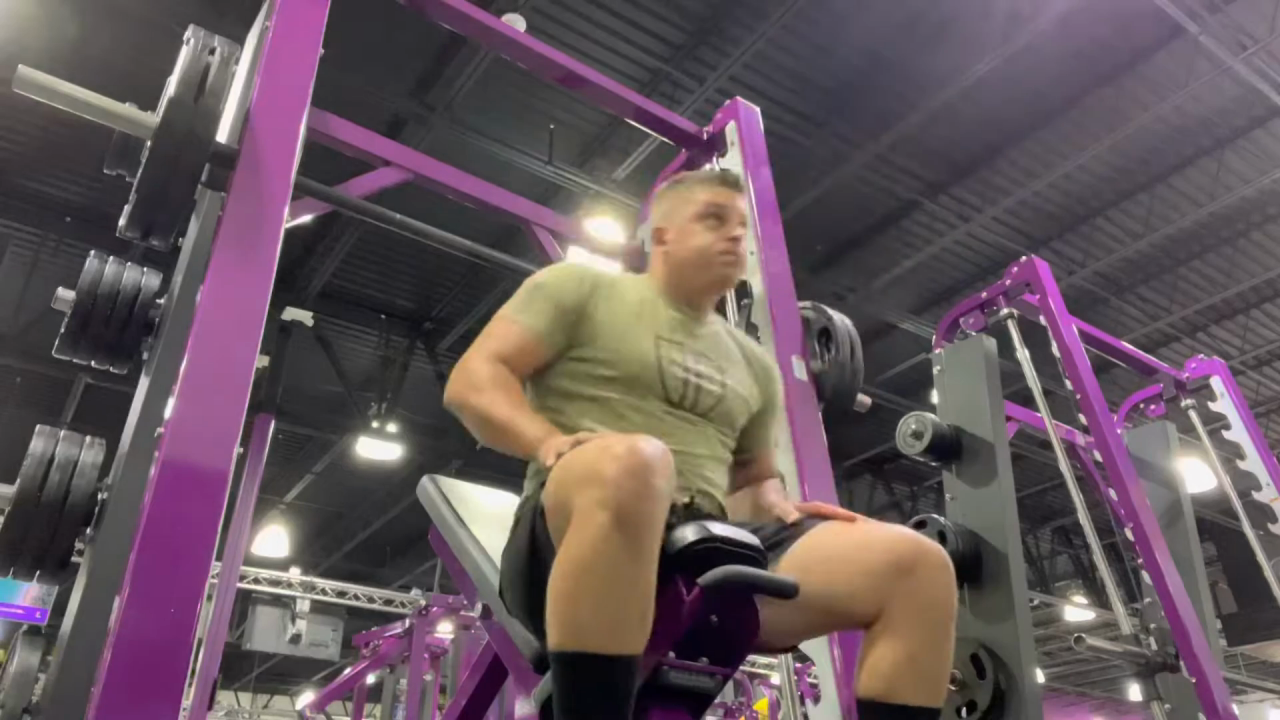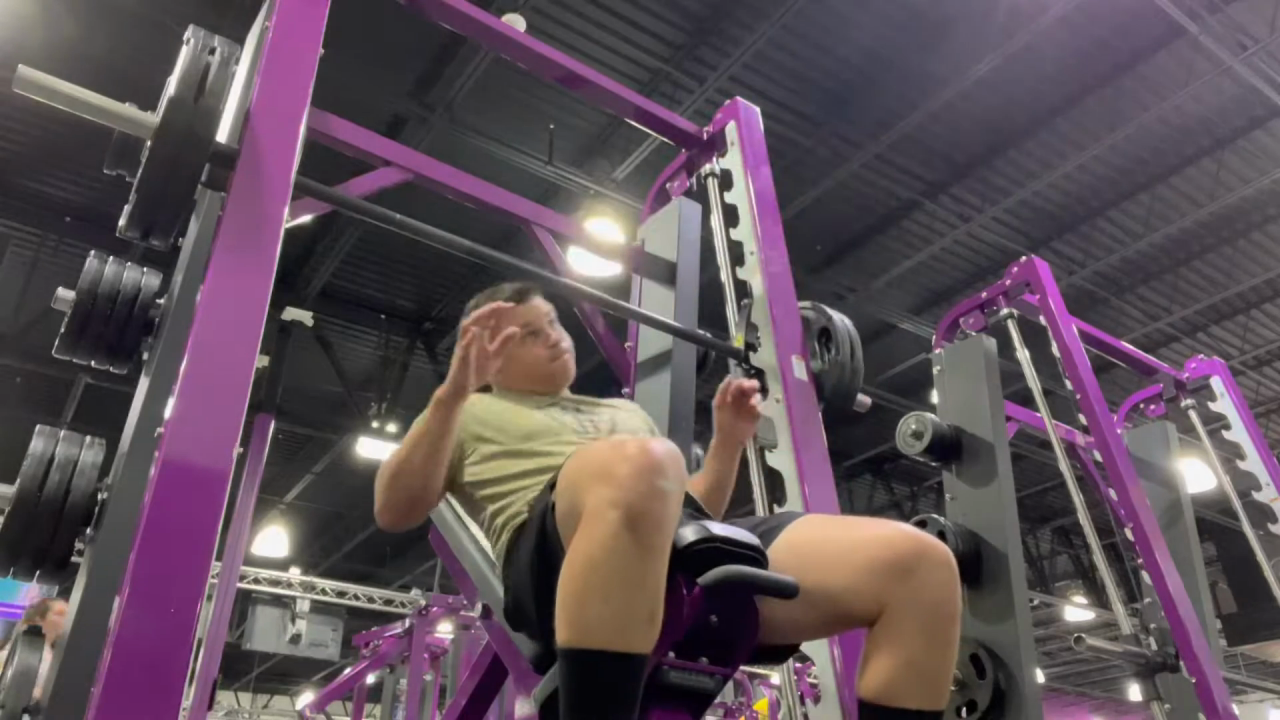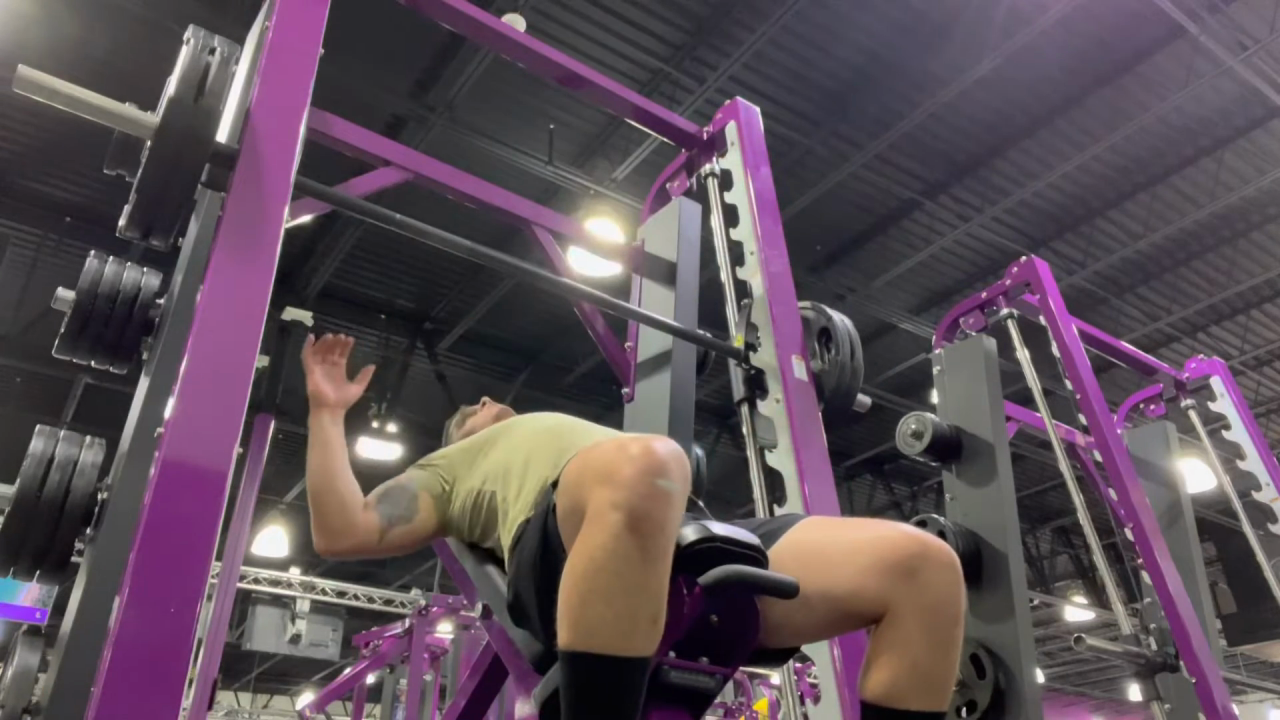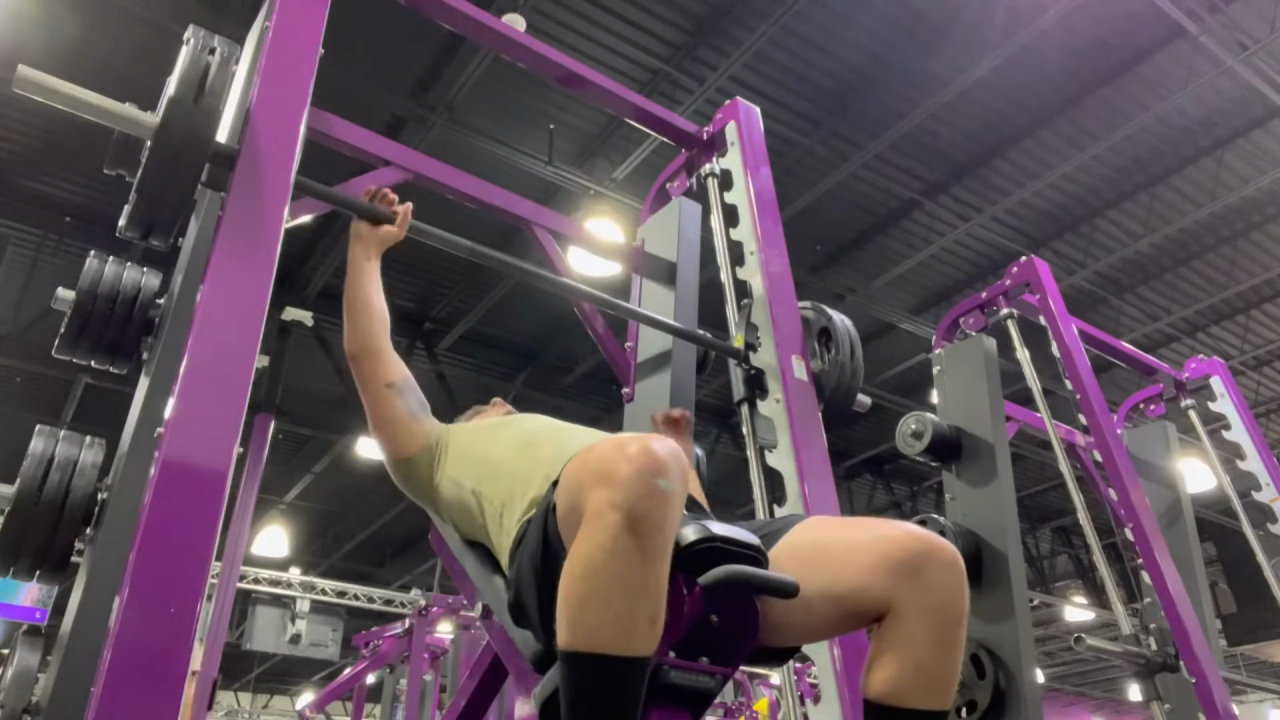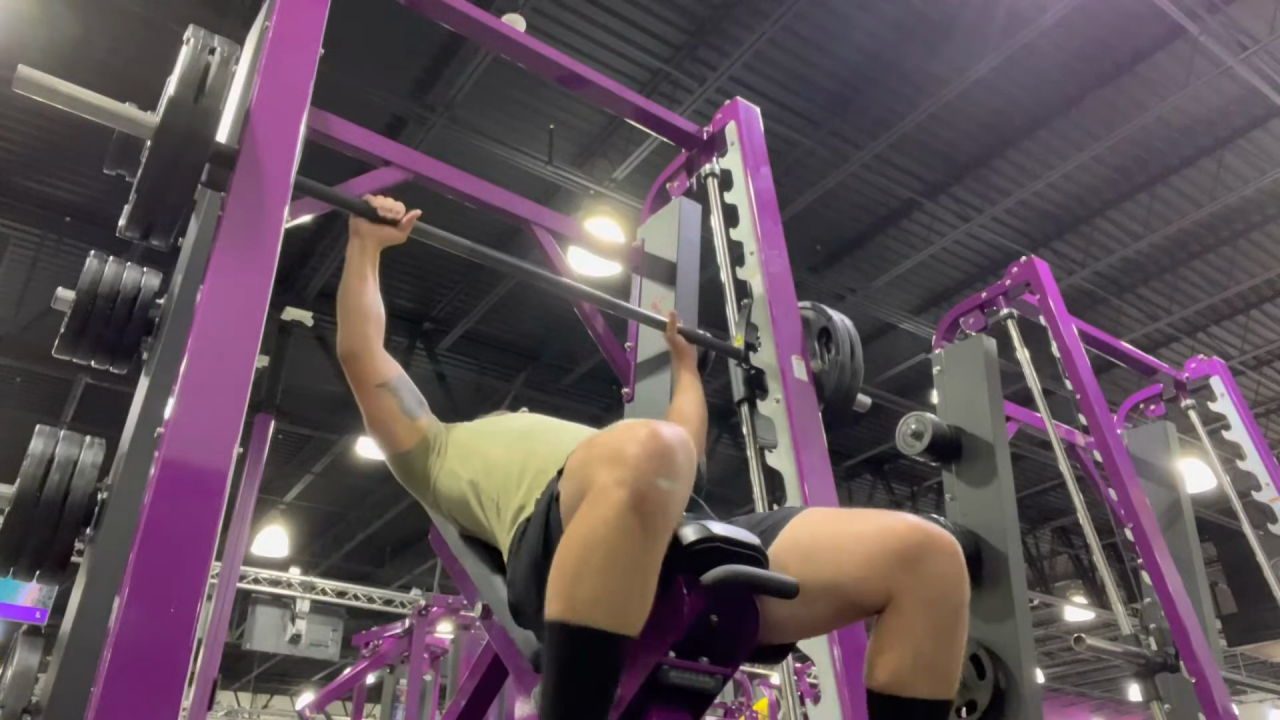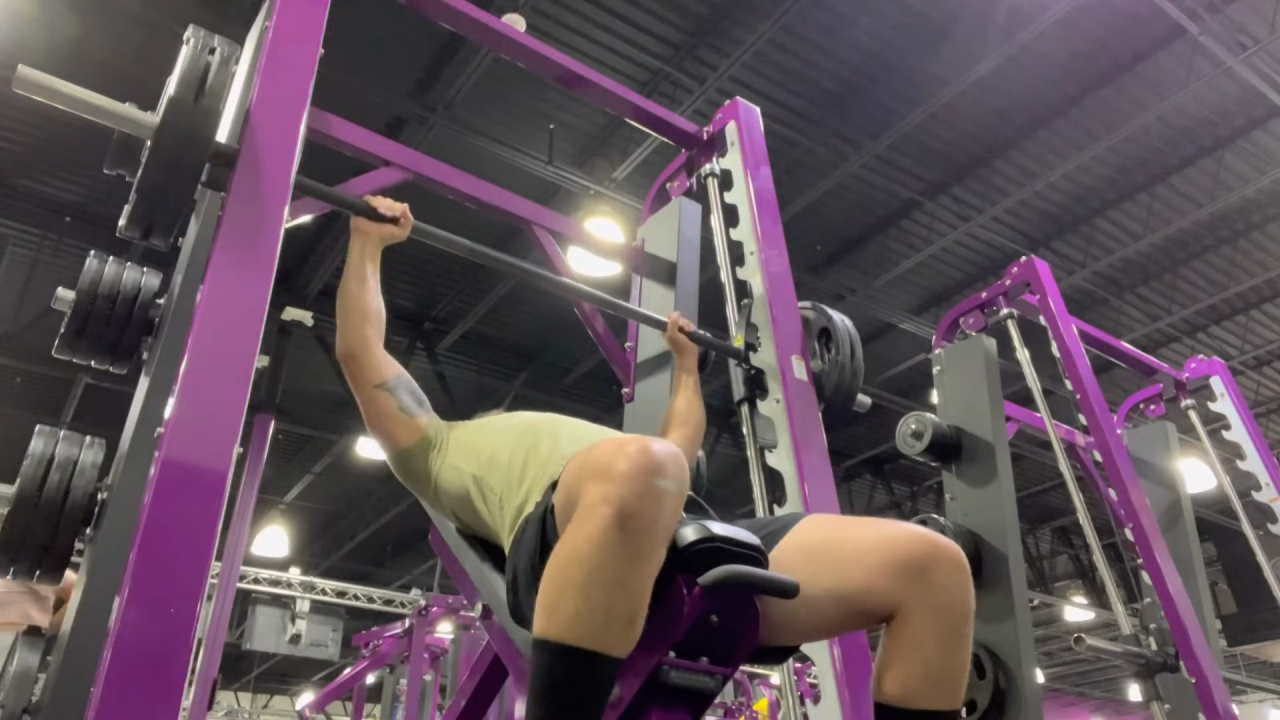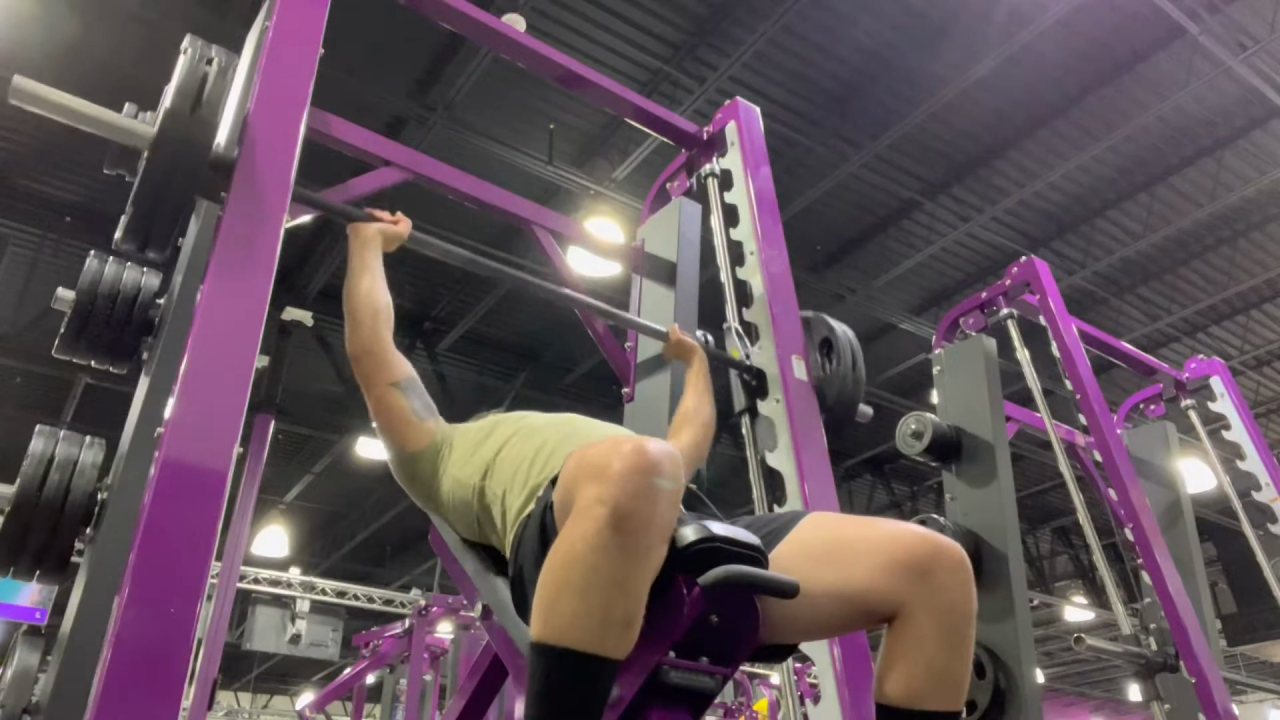
dt=0.7s
person 1, frame 1
left shoulder: (754, 364)
right shoulder: (581, 289)
right elbow: (471, 381)
left wrist: (780, 507)
right wrist: (550, 441)
right hip: (580, 539)
left knee: (920, 567)
right knee: (628, 463)
person 1, frame 2
left shoulder: (623, 414)
right shoulder: (470, 417)
right elbow: (395, 510)
left wrist: (730, 438)
right wrist: (453, 390)
right hip: (558, 554)
left knee: (920, 564)
right knee: (640, 465)
person 1, frame 3
left shoulder: (588, 438)
right shoulder: (451, 471)
right elbow: (341, 532)
right wrist: (326, 410)
right hip: (568, 553)
left knee: (923, 567)
right knee: (645, 464)
person 1, frame 4
left shoulder: (570, 442)
right shoulder: (438, 453)
right elbow: (369, 354)
left wrist: (681, 449)
right wrist: (366, 250)
left hip: (684, 541)
right hip: (561, 549)
left knee: (926, 564)
right knee: (641, 469)
person 1, frame 5
left shoulder: (612, 463)
right shoulder: (440, 449)
left elbow: (687, 446)
right elbow: (360, 351)
left wrist: (684, 359)
right wrist: (365, 244)
right hip: (561, 543)
left knee: (926, 556)
right knee: (646, 451)
person 1, frame 6
left shoulder: (607, 461)
right shoulder: (439, 447)
left elbow: (683, 441)
right elbow: (359, 350)
left wrist: (686, 361)
right wrist: (367, 243)
right hip: (564, 540)
left knee: (933, 567)
right knee: (639, 470)
person 1, frame 7
left shoulder: (622, 478)
right shoulder: (440, 453)
left elbow: (691, 440)
right elbow: (370, 350)
left wrist: (696, 361)
right wrist: (368, 243)
right hip: (590, 548)
left knee: (935, 566)
right knee: (635, 468)
